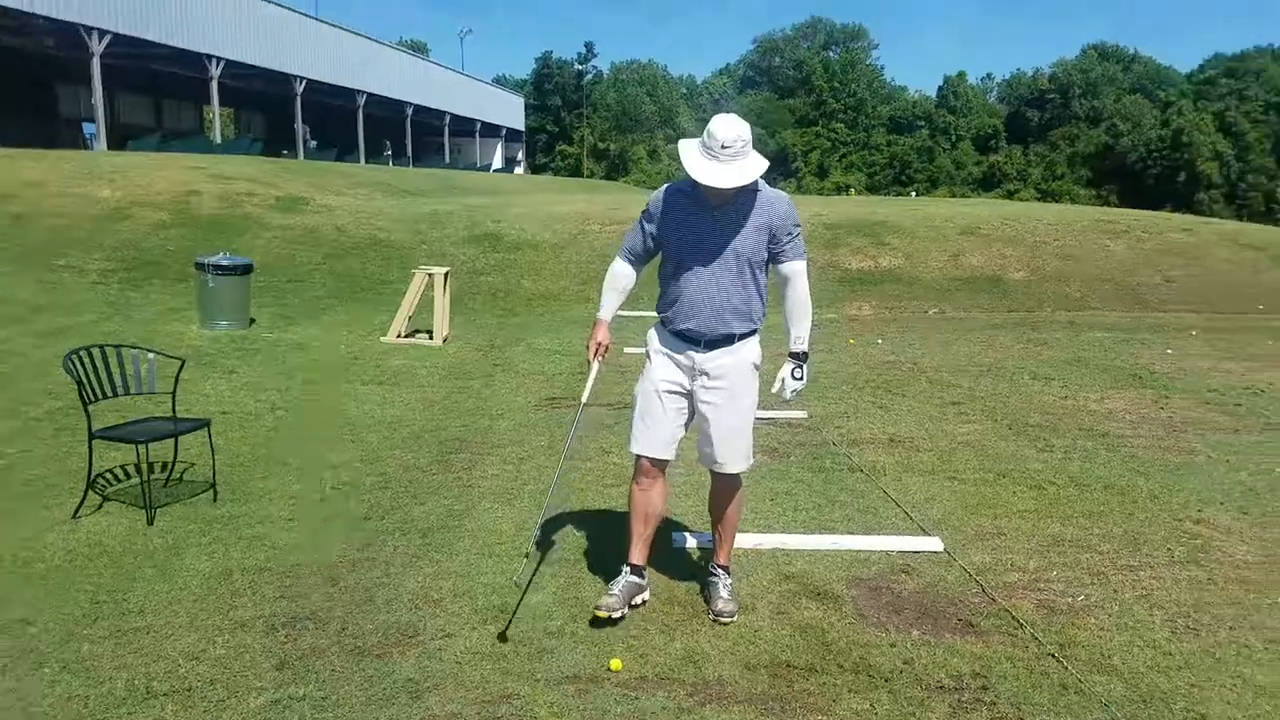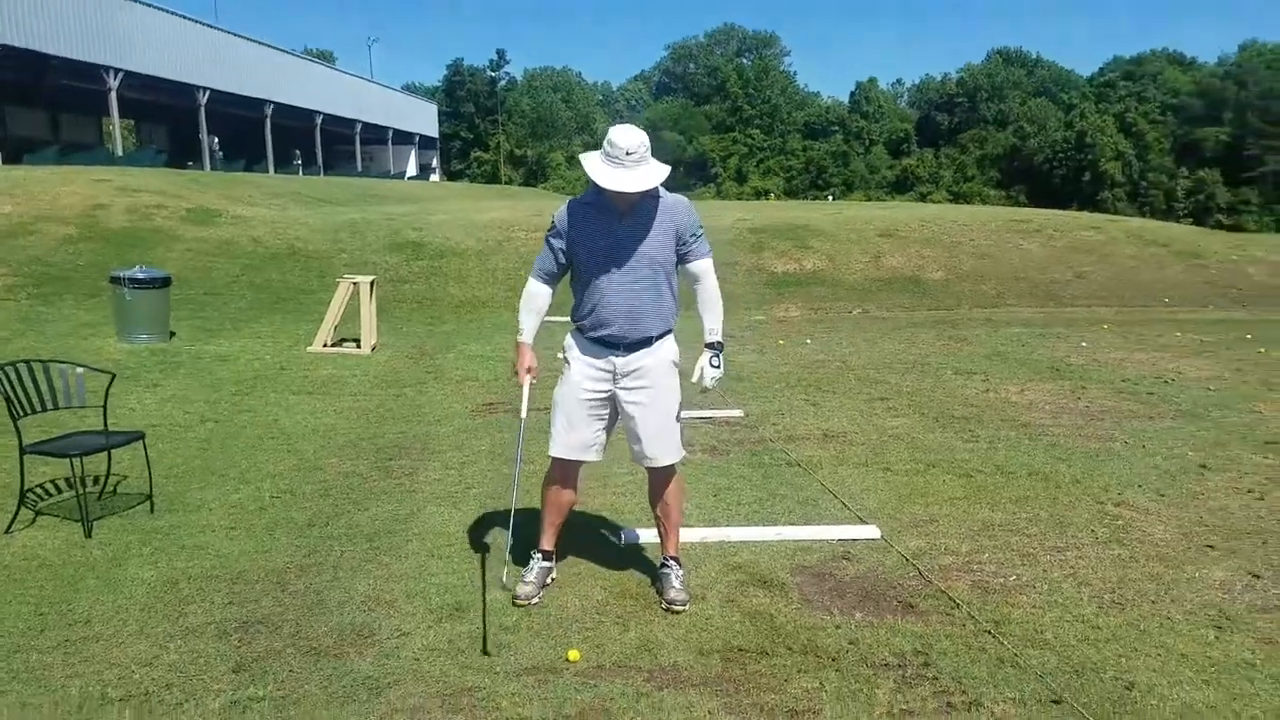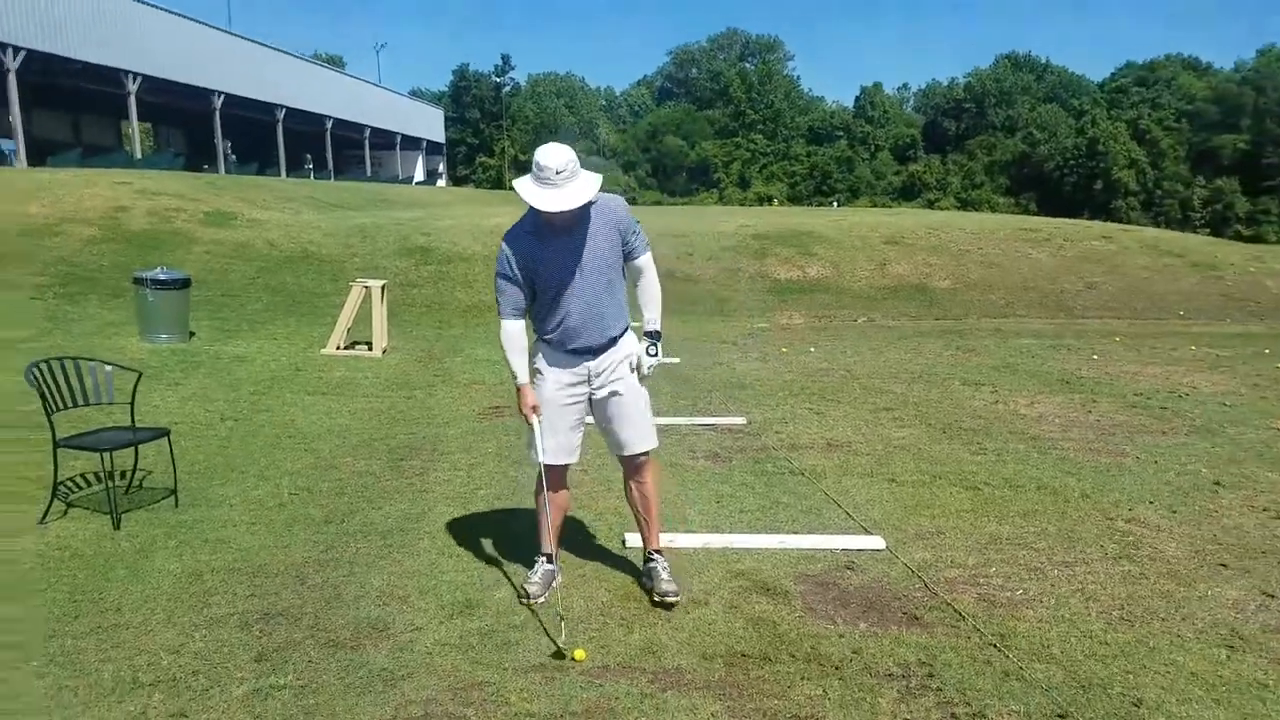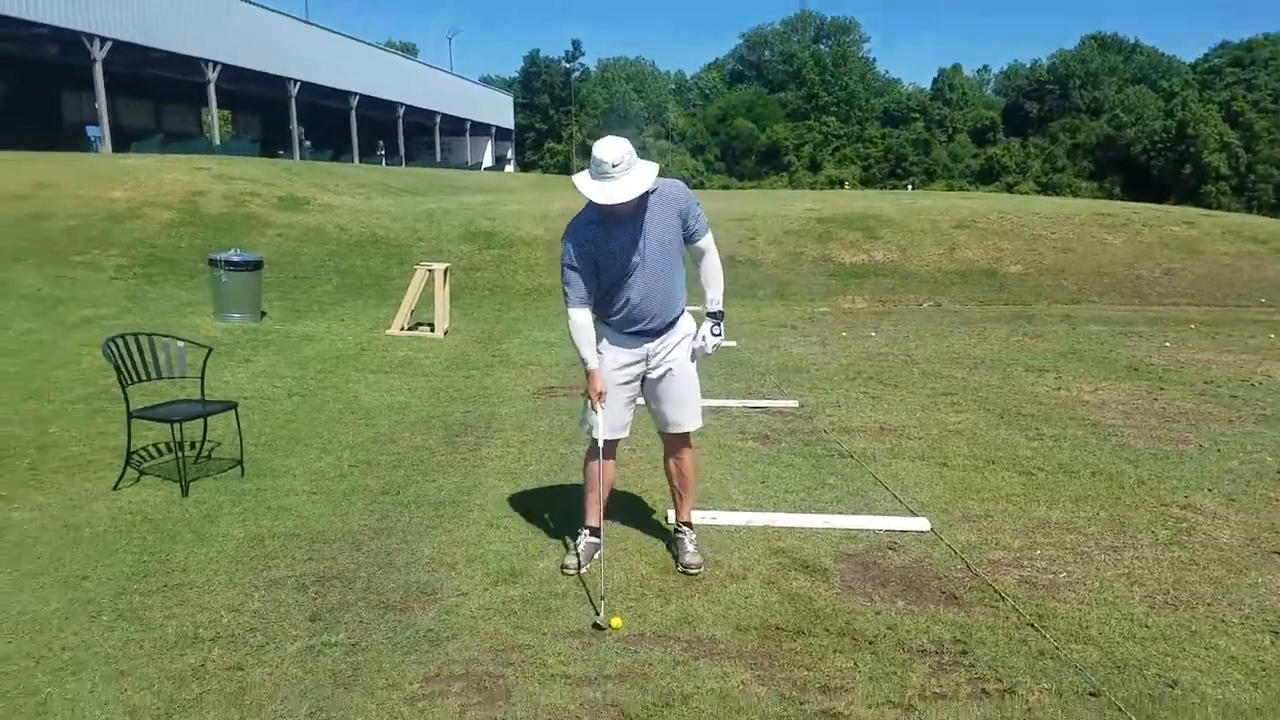
dt=0.4s
person 1, frame 1
left shoulder: (775, 207)
right shoulder: (667, 200)
left elbow: (794, 280)
right elbow: (628, 261)
left wrist: (798, 353)
right wrist: (604, 318)
left hip: (734, 356)
right hip: (668, 350)
left knee: (727, 471)
right knee: (648, 463)
left ankle: (720, 572)
right ankle: (634, 574)
person 1, frame 2
left shoulder: (677, 211)
right shoulder: (572, 215)
left elbow: (703, 278)
right elbow: (541, 282)
left wrist: (713, 343)
right wrist: (525, 342)
left hip: (652, 357)
right hip: (586, 357)
left knee: (662, 466)
right knee: (564, 462)
left ankle: (671, 564)
right ankle: (544, 557)
person 1, frame 3
left shoulder: (614, 212)
right shoulder: (517, 244)
left elbow: (644, 272)
right elbow: (512, 318)
left wrist: (652, 334)
right wrist: (522, 381)
left hip: (617, 355)
right hip: (556, 364)
left knee: (638, 459)
right knee: (553, 467)
left ankle: (654, 558)
right ankle: (547, 561)
person 1, frame 4
left shoulder: (675, 197)
right shoulder: (581, 233)
left elbow: (705, 252)
right elbow: (578, 307)
left wrist: (714, 314)
right wrist: (591, 368)
left hip: (673, 337)
right hip: (615, 343)
left knee: (679, 438)
right knee: (603, 439)
left ankle: (684, 530)
right ankle: (590, 533)
